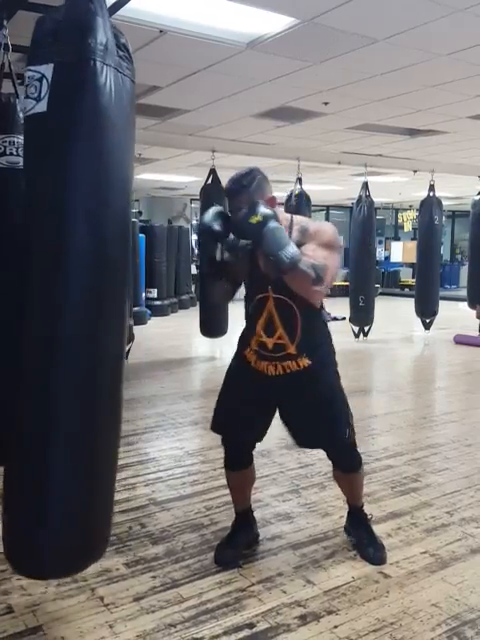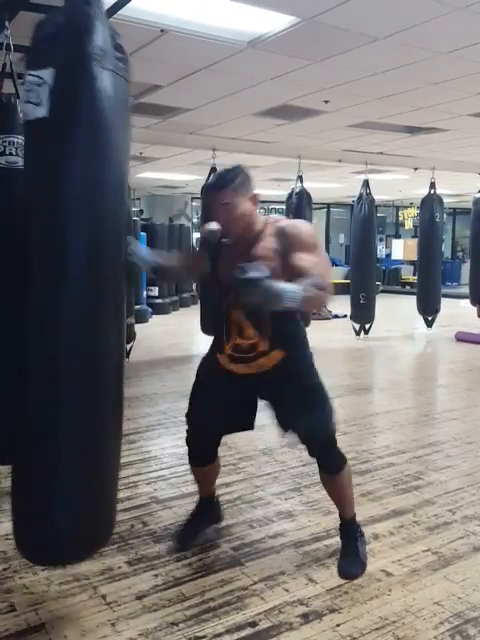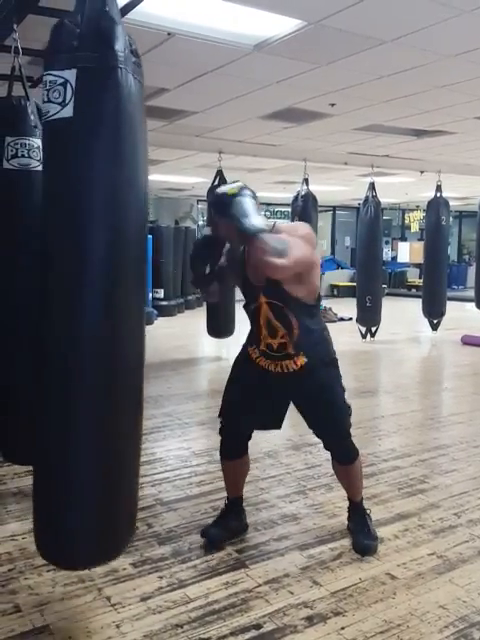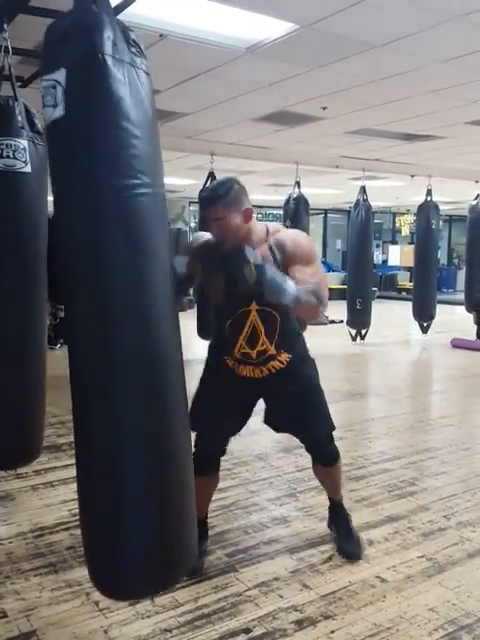
dt=1s
person 1, frame 1
left shoulder: (317, 233)
right shoulder: (244, 238)
left elbow: (313, 288)
right elbow: (218, 295)
left wrist: (272, 234)
right wrist: (213, 245)
left hip: (308, 362)
right hip: (253, 358)
left knee: (341, 447)
right knee: (236, 445)
left ankle: (358, 520)
right ankle: (244, 525)
person 1, frame 2
left shoulder: (293, 234)
right shoulder: (214, 239)
left elbow: (318, 294)
right elbow: (180, 263)
left wrist: (271, 291)
left hip: (284, 357)
right hip: (226, 361)
left knee: (323, 446)
right knee: (200, 437)
left ankle: (351, 531)
right ankle: (207, 507)
person 1, frame 3
left shoulder: (297, 235)
right shoulder: (239, 247)
left elbow: (274, 265)
right elbow: (214, 289)
left wrist: (245, 214)
left hip: (311, 359)
right hip: (259, 355)
left knee: (339, 440)
right knee: (232, 432)
left ankle: (358, 513)
right ankle: (234, 513)
person 1, frame 4
left shoulder: (289, 244)
right shoulder: (208, 248)
left elbow: (316, 306)
left wrist: (267, 276)
left hip: (286, 362)
right hip: (228, 364)
left knee: (321, 442)
right knee: (207, 447)
left ankle: (339, 516)
right ankle: (198, 531)
